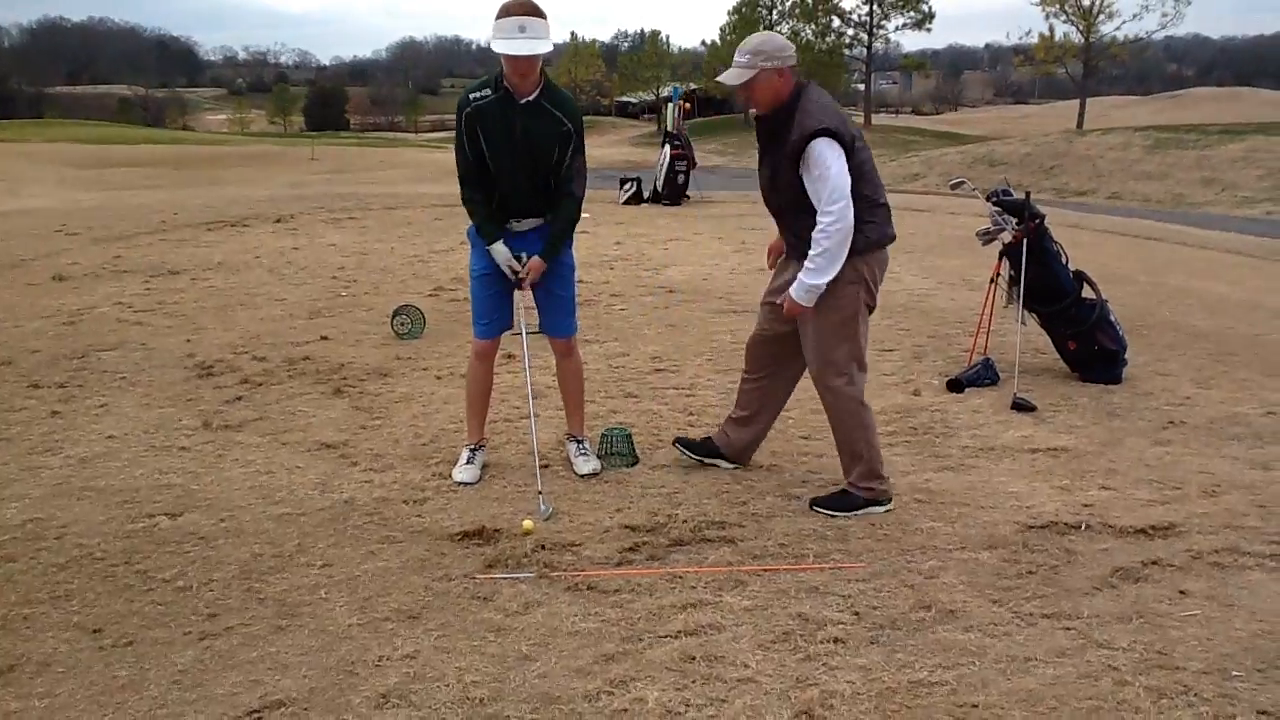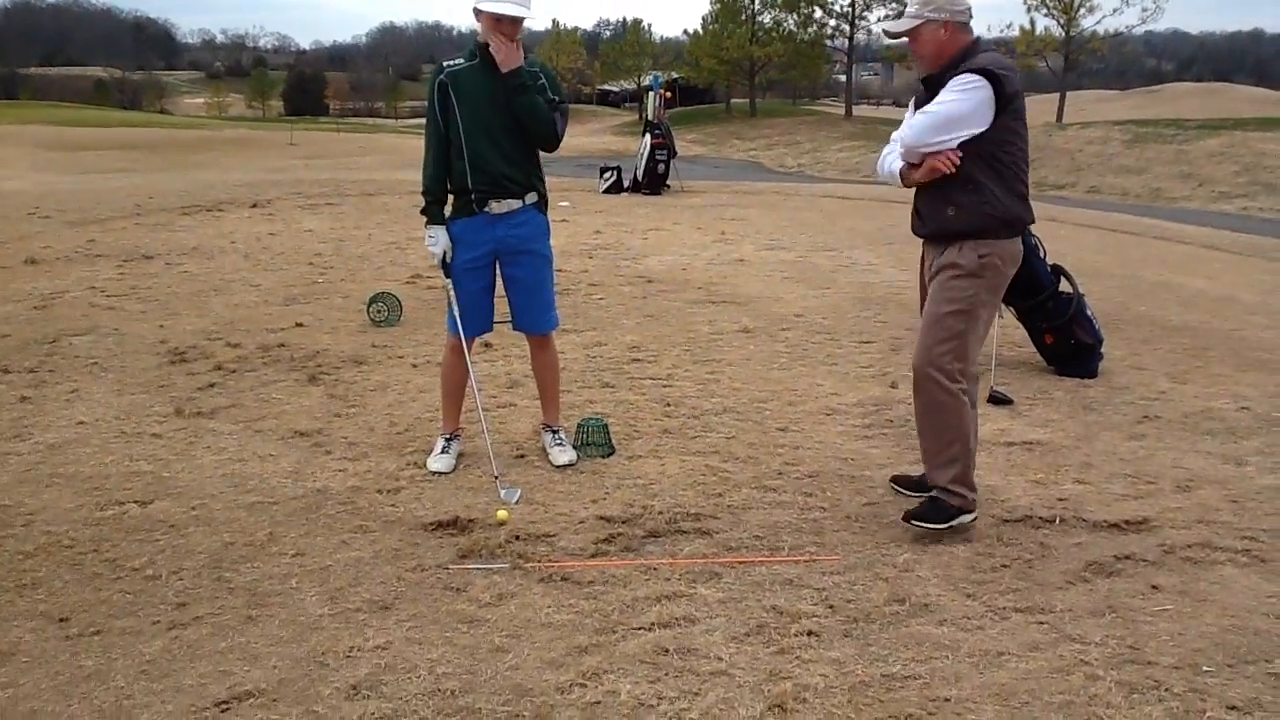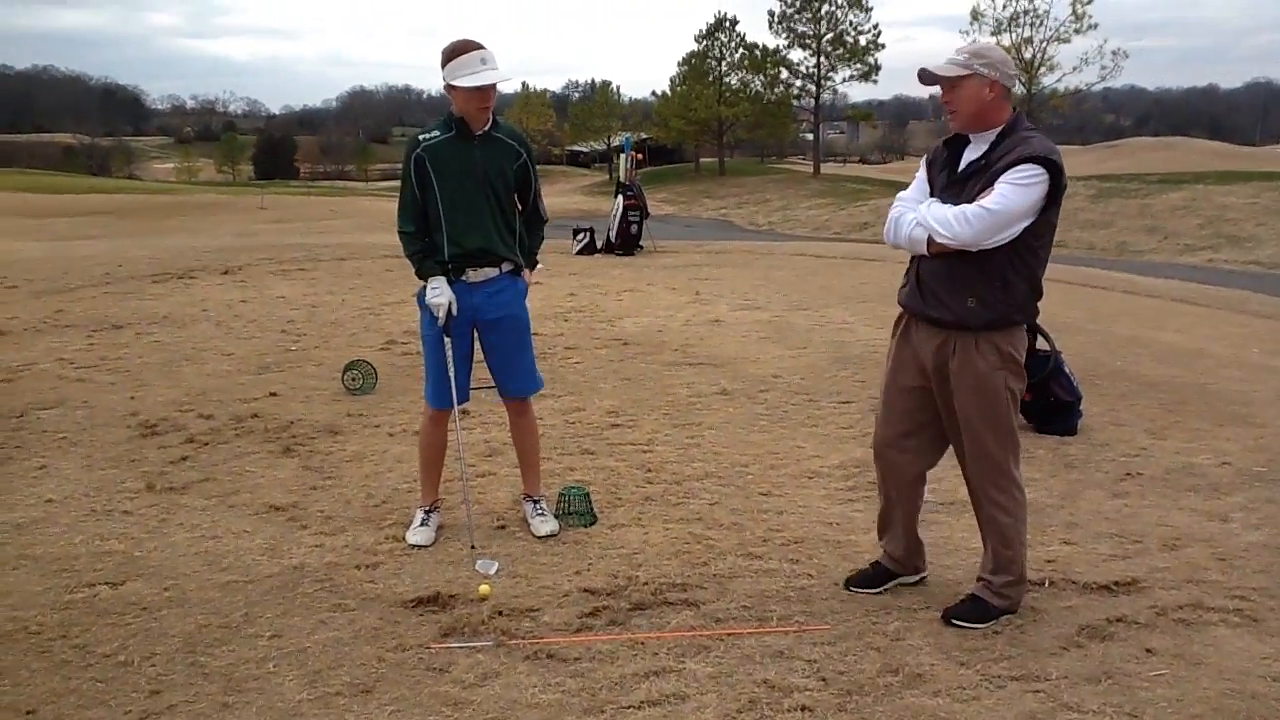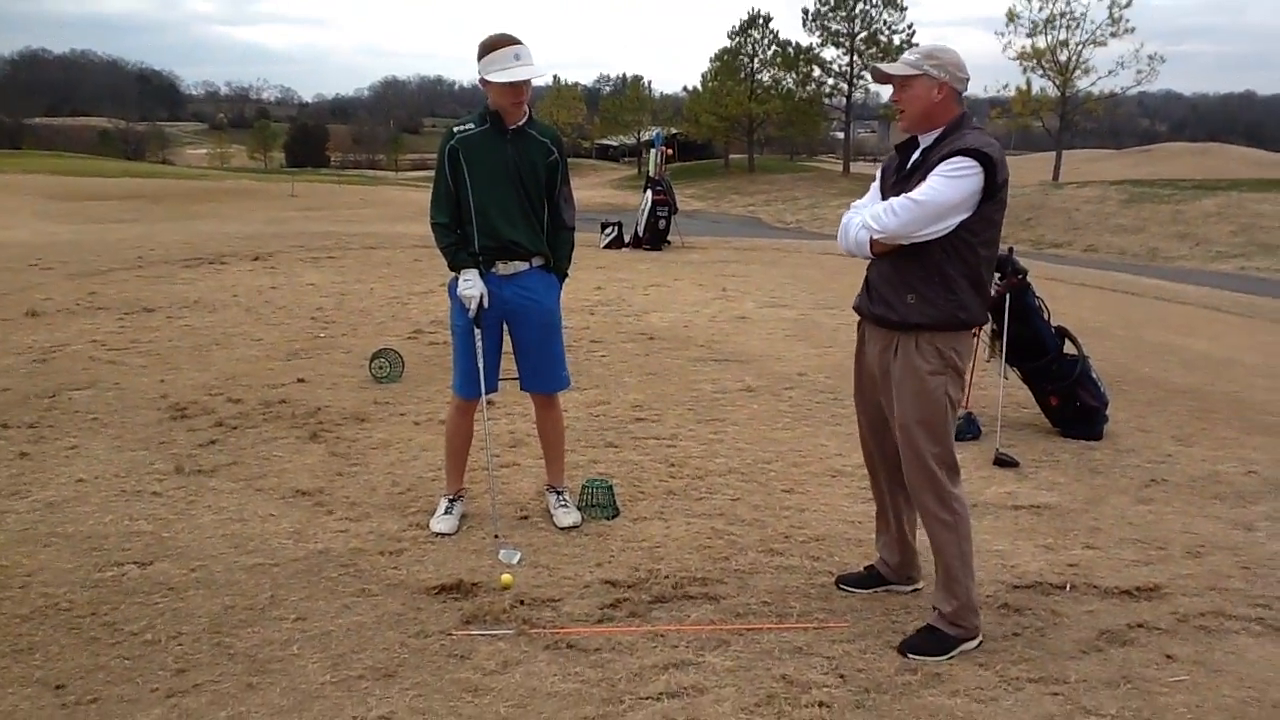
dt=1s
person 1, frame 1
left shoulder: (817, 130)
right shoulder: (778, 117)
left elbow: (838, 217)
left wrist: (806, 290)
right wrist: (784, 236)
left hip: (845, 261)
right hip: (804, 255)
left knee: (835, 373)
right knee: (767, 348)
left ankle: (868, 488)
right ankle: (730, 446)
person 1, frame 2
left shoulder: (982, 80)
right shoulder: (937, 86)
left elbow: (914, 138)
right elbow: (890, 156)
left wrist: (916, 152)
right wrist: (912, 169)
left hip: (979, 248)
right hip: (942, 242)
left knee: (938, 364)
right knee: (943, 363)
left ankle: (956, 492)
right ankle: (946, 470)
person 1, frame 3
left shoulder: (1032, 162)
right shoulder: (944, 155)
left elbow: (969, 227)
right elbow: (896, 226)
left wrist: (928, 218)
right wrist: (947, 232)
left hip: (984, 340)
right hip: (918, 325)
left knee: (990, 467)
right knee: (894, 446)
left ankle: (1002, 588)
right ankle: (901, 557)
person 1, frame 4
left shoulder: (972, 157)
right shoulder: (902, 158)
left elbow: (895, 222)
right elbow: (852, 232)
left wrist: (879, 225)
right wrist: (885, 236)
left hip: (932, 338)
right hip: (879, 326)
left knee: (929, 472)
right knee: (884, 456)
left ankle: (959, 617)
right ankle: (896, 564)
person 2, frame 1
left shoulder: (563, 109)
right shoulder: (474, 105)
left elbow: (572, 189)
right elbow: (470, 182)
left wrist: (545, 254)
right wrist: (495, 241)
left hip: (548, 237)
right hip: (494, 238)
left knee: (564, 341)
right knee: (484, 344)
left ankle: (577, 438)
right ankle: (474, 445)
person 2, frame 2
left shoulder: (537, 74)
right shoulder: (450, 76)
left elbow: (551, 138)
right elbow: (437, 152)
left wrist: (516, 74)
right wrist: (434, 219)
left hip: (525, 219)
right hip: (468, 222)
left knee: (540, 331)
right knee: (460, 337)
left ankle: (552, 428)
right ankle: (449, 434)
person 2, frame 3
left shoulder: (513, 145)
right shoulder: (424, 149)
left elbow: (533, 212)
right elbow: (410, 224)
left wrist: (527, 264)
right wrist: (432, 278)
left hip: (503, 286)
right hip: (447, 289)
left knee: (519, 397)
right knee: (438, 406)
left ankle: (534, 498)
right ankle: (428, 506)
person 2, frame 4
left shoulder: (547, 142)
right shoulder: (459, 141)
left elbow: (562, 218)
right elbow: (443, 217)
left wrist: (555, 276)
right wrist: (465, 270)
left hip: (534, 280)
right hip: (478, 281)
left knee: (546, 392)
right knee: (466, 396)
left ankle: (556, 490)
right ankle: (452, 495)
